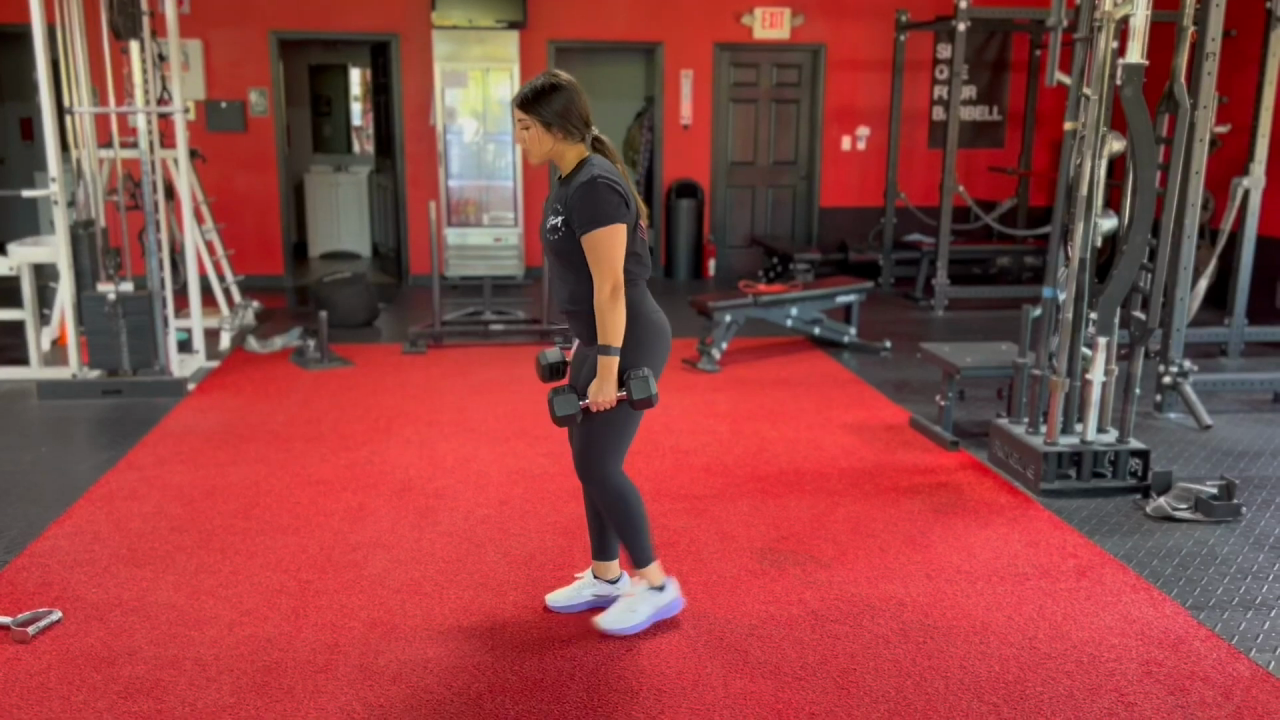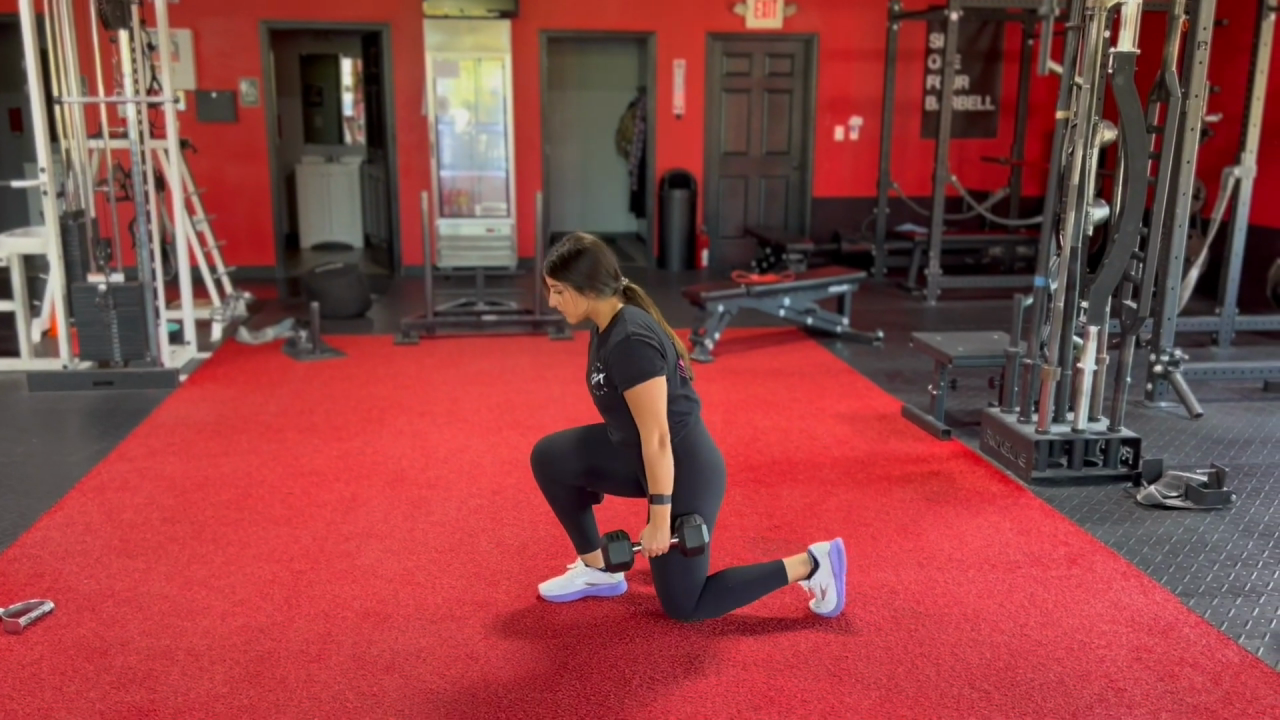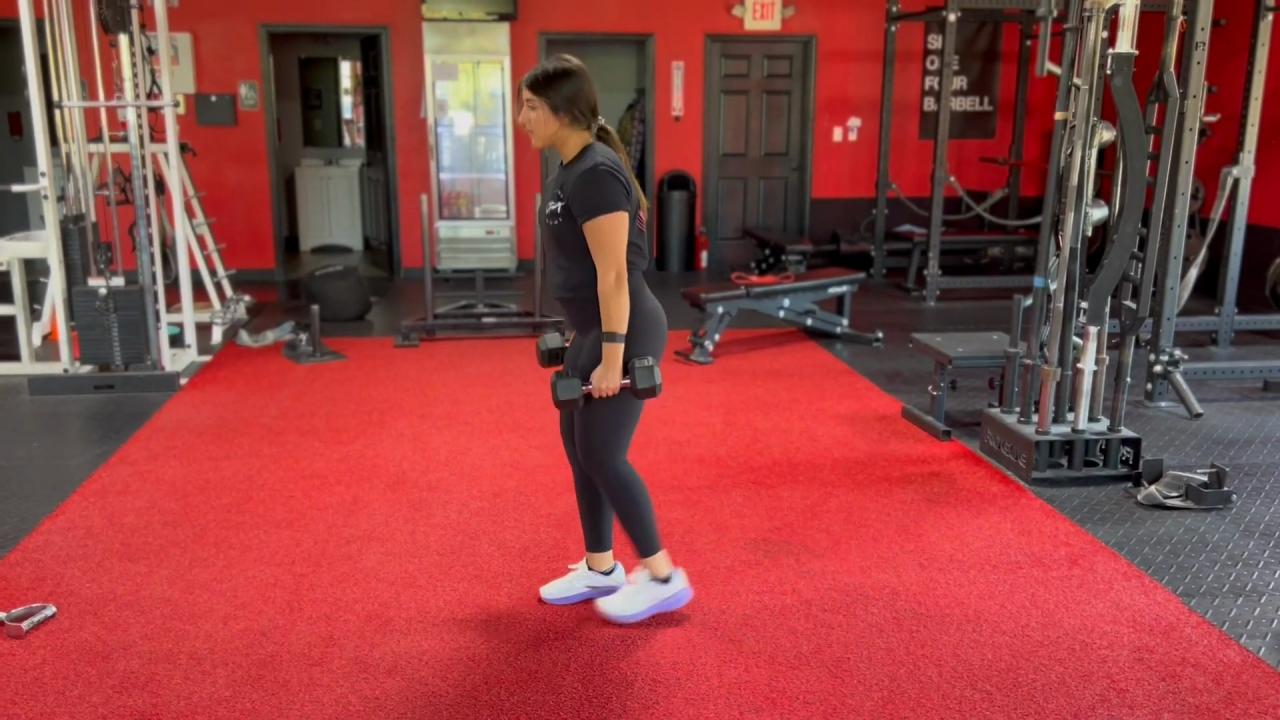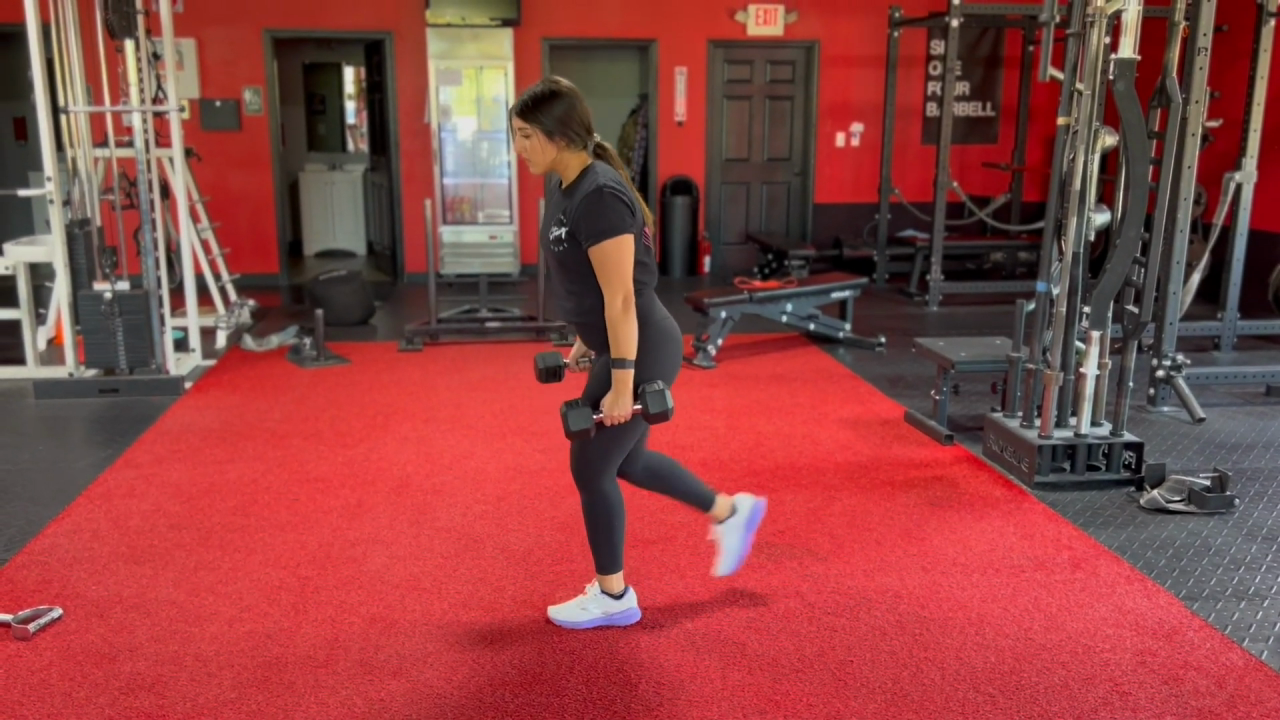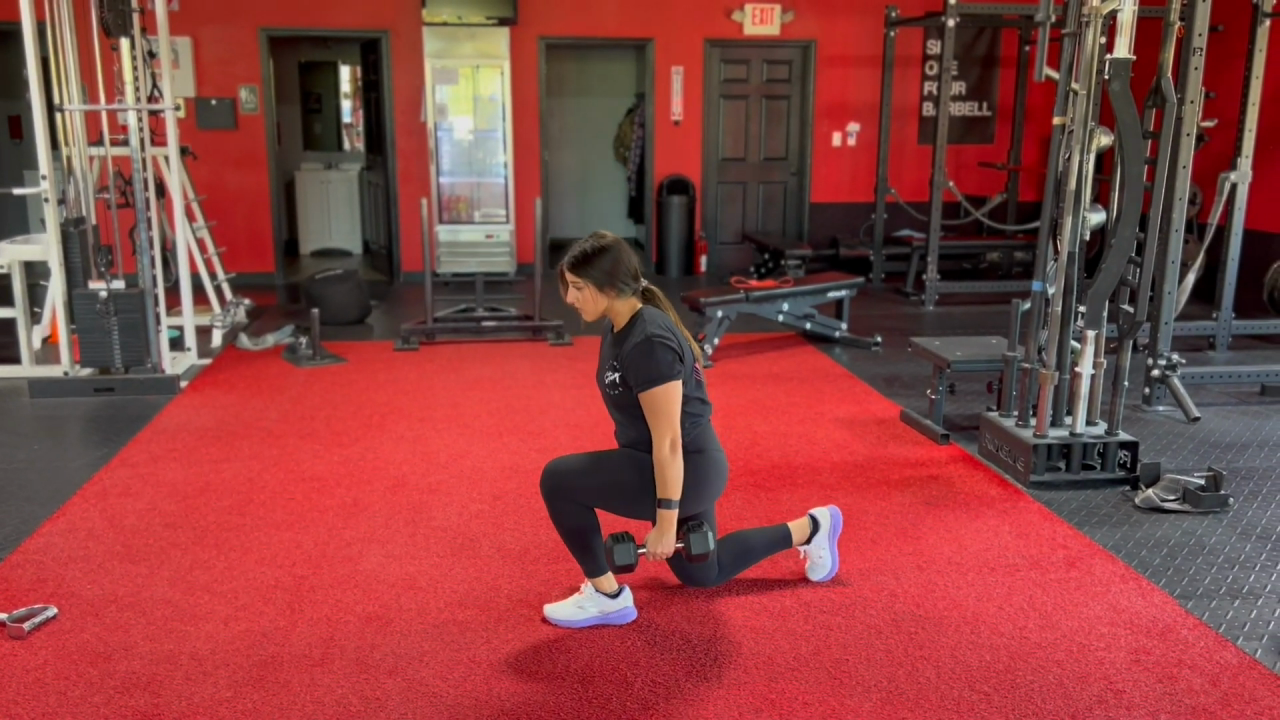
dt=1s
person 1, frame 1
left shoulder: (595, 184)
right shoulder: (575, 179)
left elbow: (610, 285)
left wrist: (605, 370)
right wrist: (592, 356)
left hip: (629, 340)
right hip: (600, 338)
left knee: (600, 467)
right knee: (586, 459)
left ankle: (656, 586)
right ankle: (607, 576)
person 1, frame 2
left shoulder: (630, 342)
right shoulder: (611, 326)
left elbow: (657, 437)
left wrist: (659, 517)
right wrist: (599, 471)
left hip: (684, 470)
right hip: (647, 456)
left knee: (683, 605)
right knee: (550, 458)
left ankle: (811, 564)
right ankle: (597, 569)
person 1, frame 3
left shoulder: (597, 173)
right shoulder: (575, 168)
left elbow: (614, 274)
left wrist: (612, 359)
left hip: (624, 331)
right hip: (595, 329)
left knee: (602, 456)
right knee: (579, 448)
left ankle: (663, 578)
right ankle: (600, 568)
person 1, frame 4
left shoulder: (599, 196)
right shoulder: (568, 188)
left elbow: (622, 297)
left wrist: (622, 384)
right wrist: (586, 344)
left hip: (643, 351)
right hip: (625, 345)
left knee: (592, 467)
right knee: (624, 458)
left ankle: (615, 597)
right ankle: (729, 513)
person 1, frame 5
left shoulder: (647, 343)
right shoulder: (623, 326)
left elbow: (668, 442)
left wrist: (666, 523)
left hip: (688, 470)
right hip: (684, 465)
left knee: (559, 480)
right knee: (701, 572)
left ankle: (607, 597)
right ankle: (814, 528)
